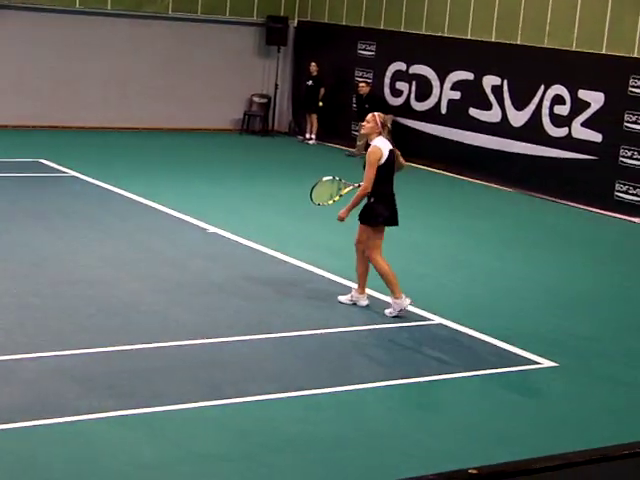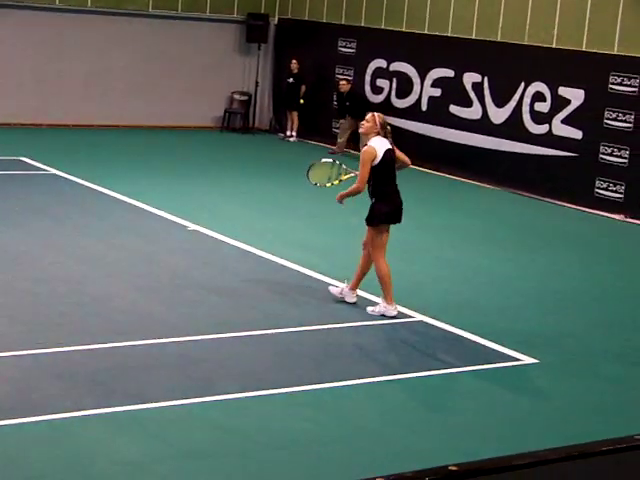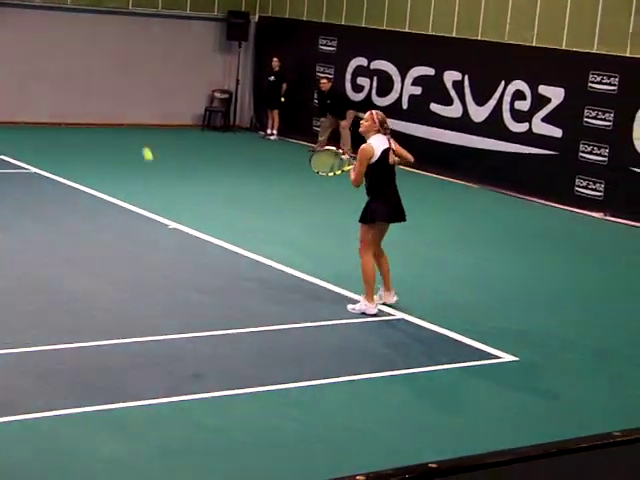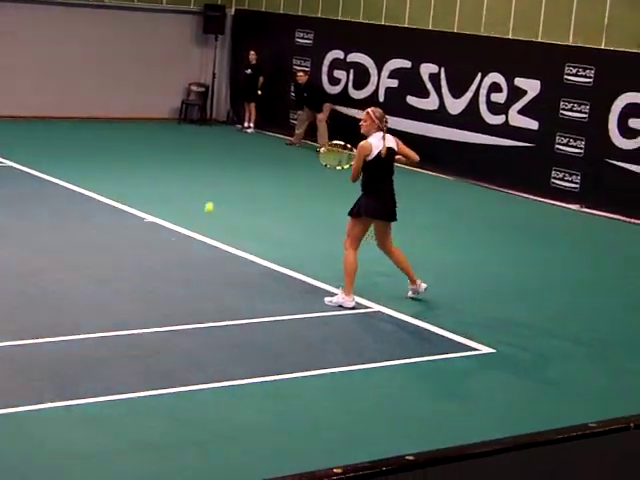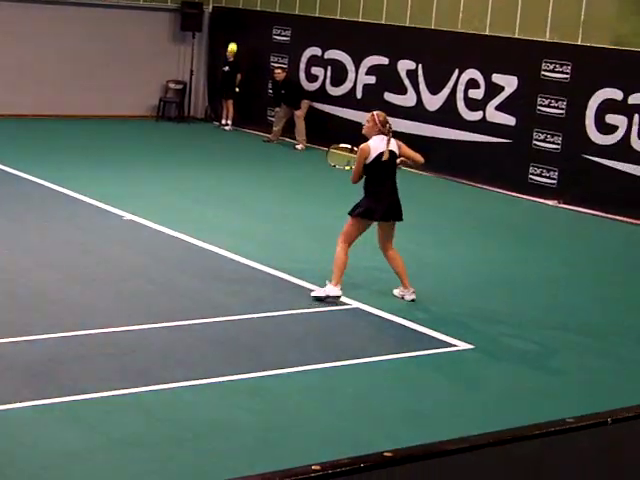
dt=0.2s
person 1, frame 1
left shoulder: (374, 149)
right shoulder: (386, 144)
left elbow: (366, 188)
right elbow: (401, 164)
left wrist: (346, 210)
left hip: (378, 204)
right hip: (386, 202)
left knee: (373, 254)
right knee: (361, 246)
left ankle: (399, 298)
right ankle: (359, 294)
person 1, frame 2
left shoulder: (369, 149)
right shoulder: (386, 143)
left elbow: (359, 187)
right elbow: (406, 162)
left wrist: (342, 195)
left hip: (382, 204)
right hip: (392, 200)
left knee: (377, 254)
right knee: (368, 246)
left ankle: (389, 304)
right ankle: (351, 290)
person 1, frame 3
left shoulder: (366, 148)
right shoulder: (388, 141)
left elbow: (357, 182)
right elbow: (410, 160)
left wrist: (352, 173)
left hip: (378, 202)
right hip: (392, 200)
left knee: (365, 251)
right knee: (376, 248)
left ankle: (369, 303)
right ankle: (388, 293)
person 1, frame 4
left shoulder: (365, 145)
right shoulder: (392, 141)
left elbow: (354, 178)
right elbow: (415, 159)
left hip: (370, 200)
right hip: (387, 199)
left knee: (350, 246)
right knee: (386, 245)
left ankle: (347, 296)
right ankle: (415, 283)
person 1, frame 5
left shoulder: (366, 148)
right shoulder: (395, 144)
left elbow: (355, 179)
right elbow: (420, 160)
left hip: (372, 201)
right hip: (391, 201)
left knee: (343, 242)
right knee: (387, 247)
left ankle: (334, 286)
right ankle: (407, 289)
